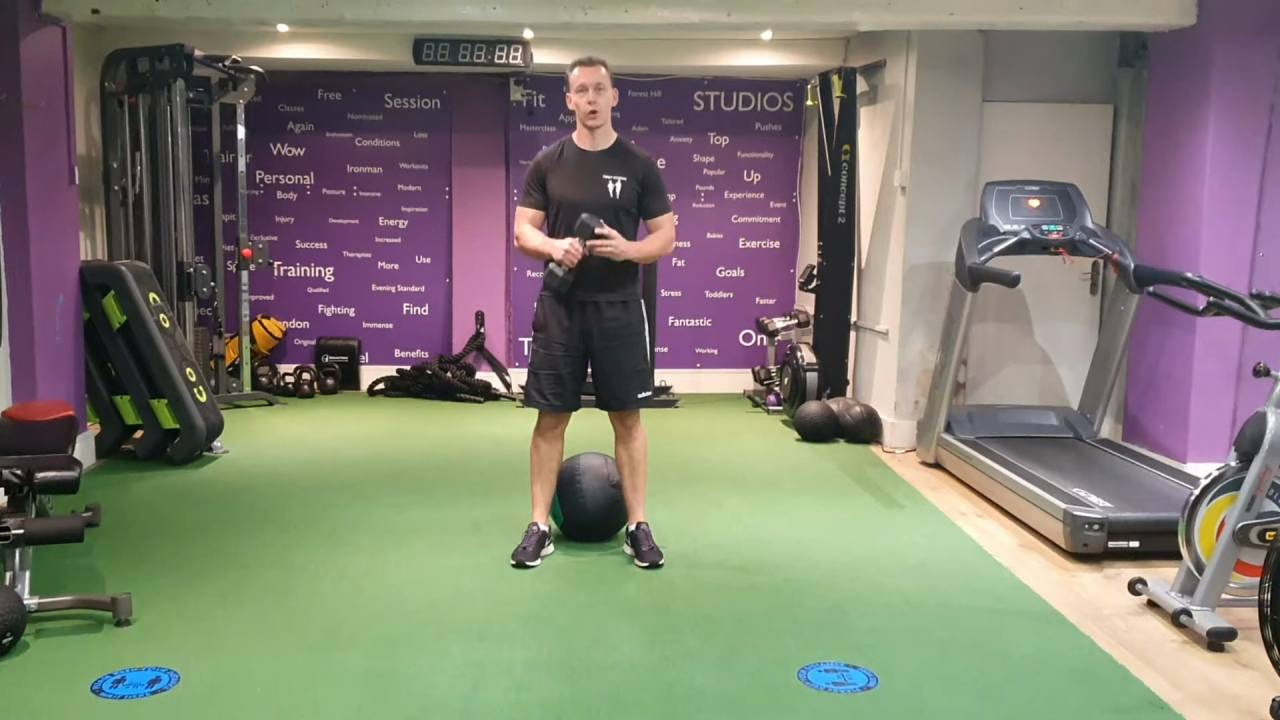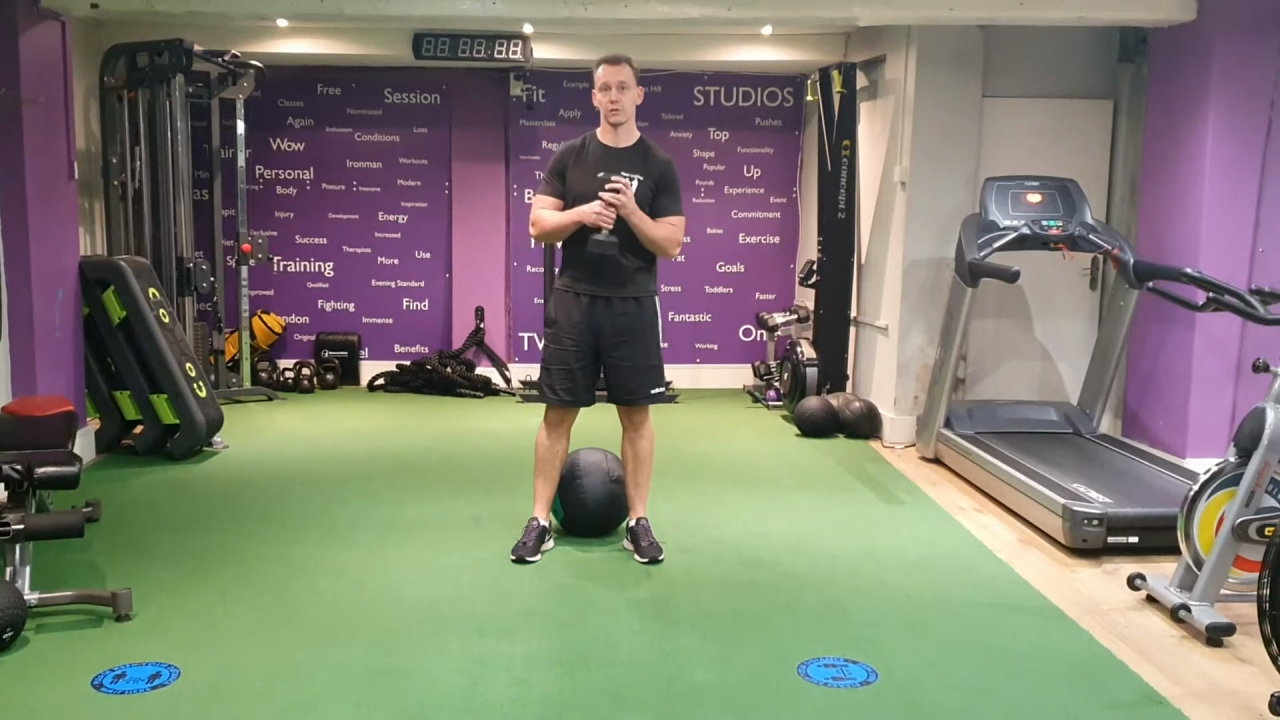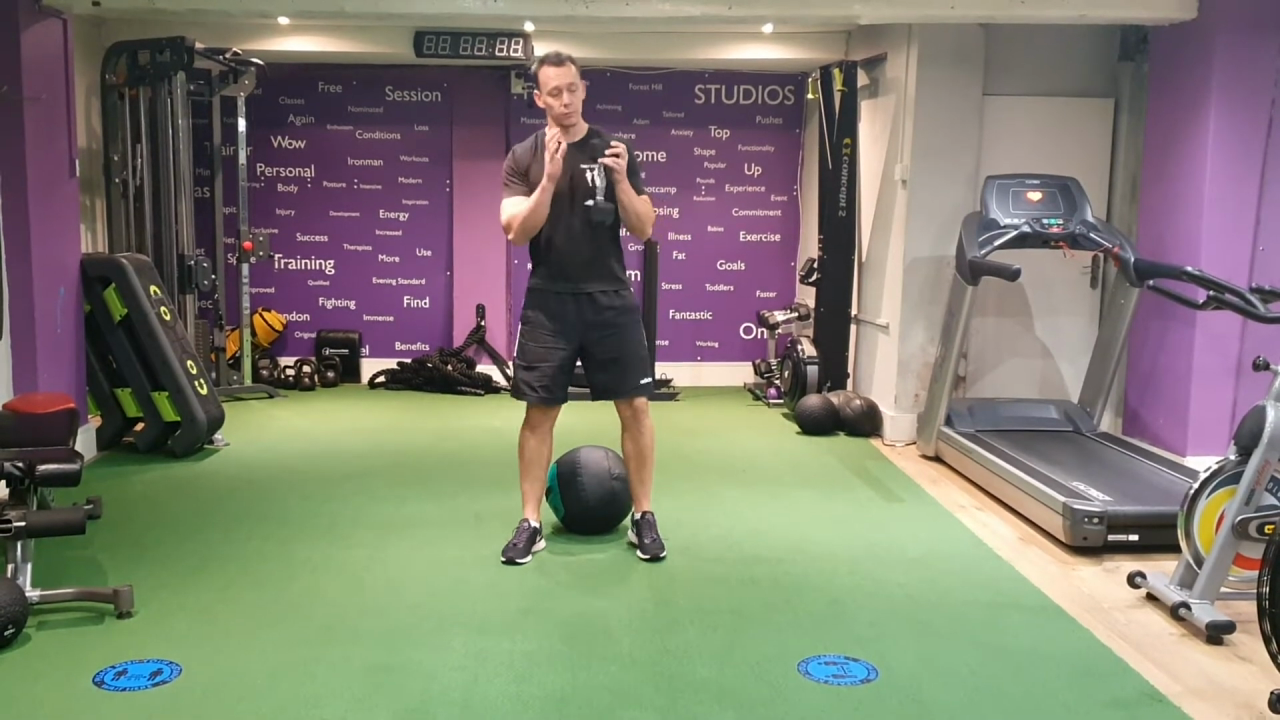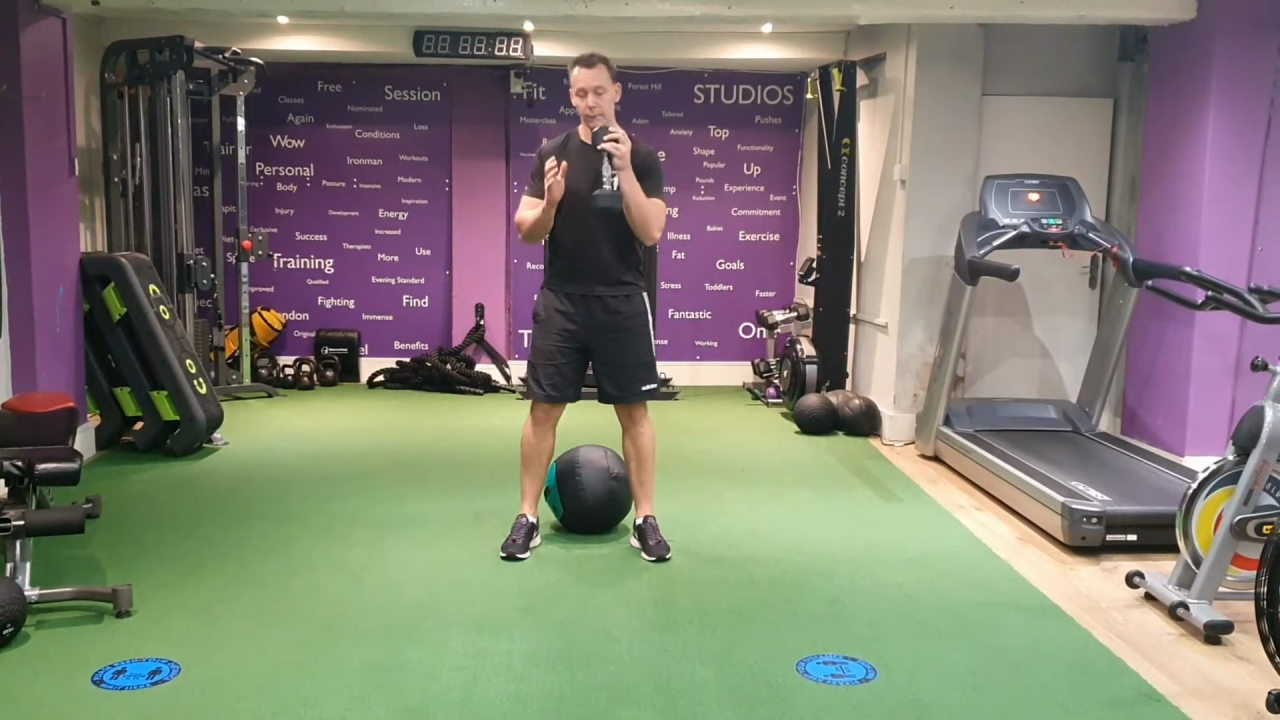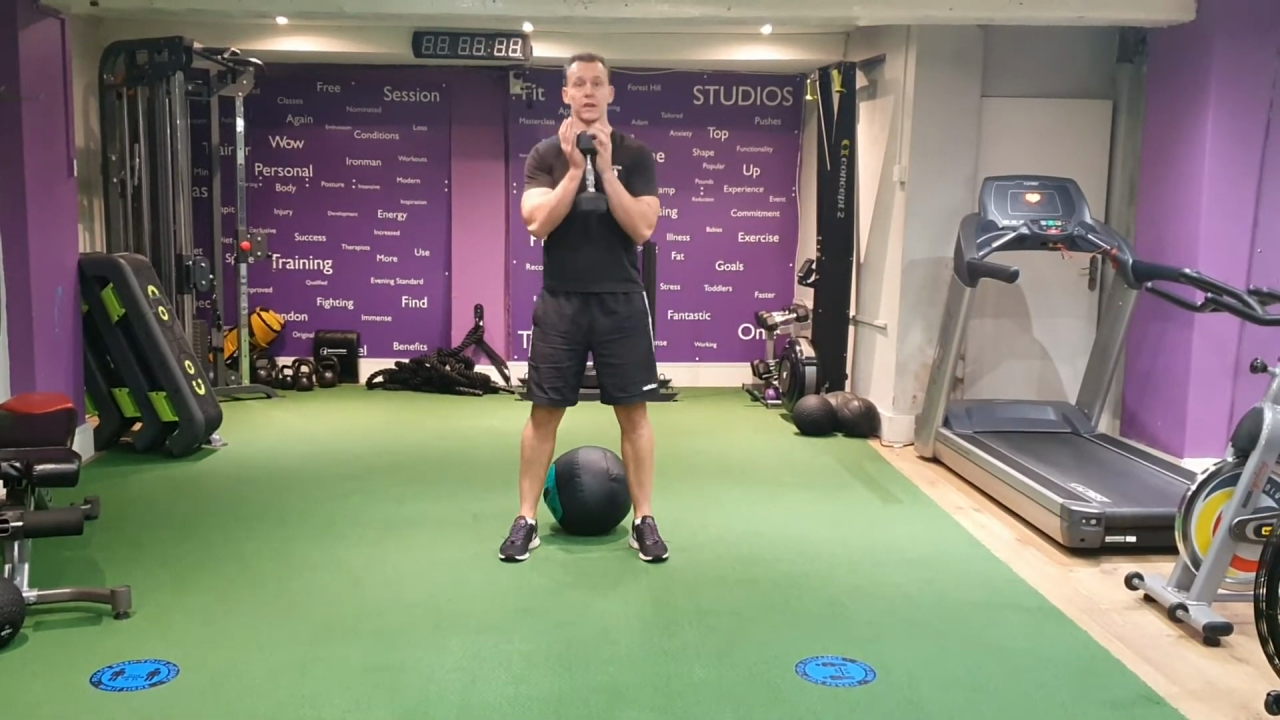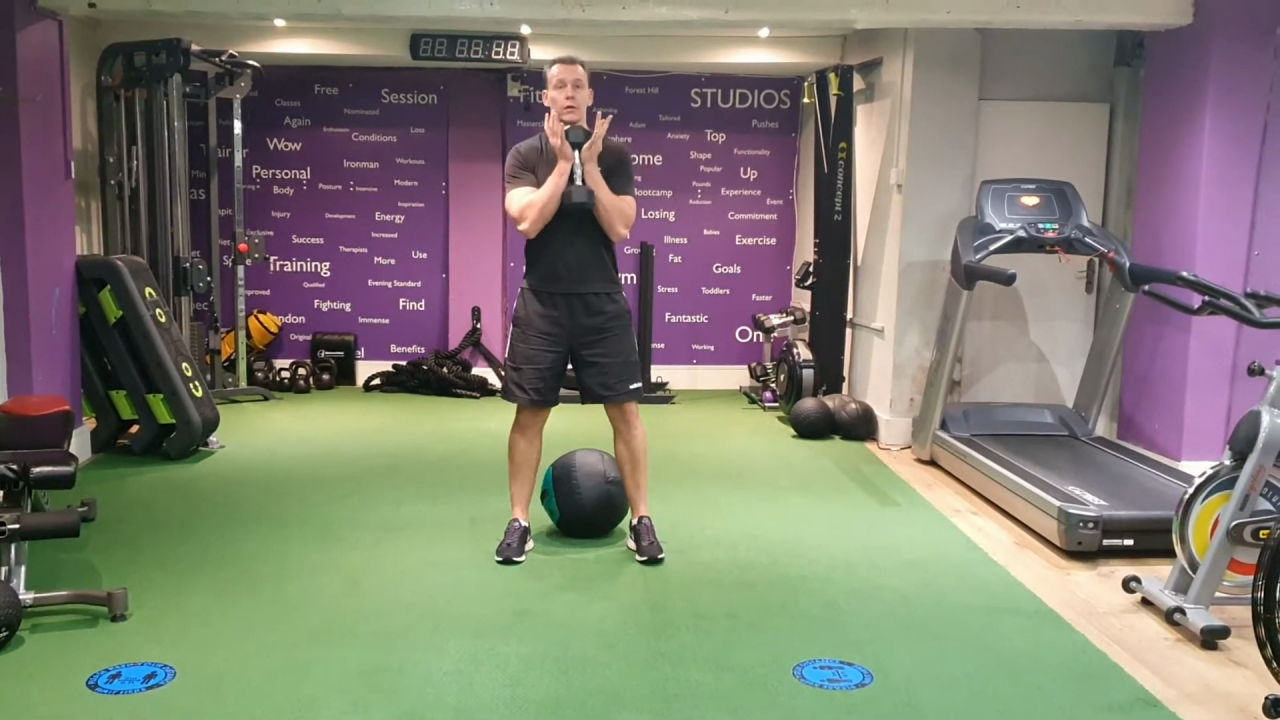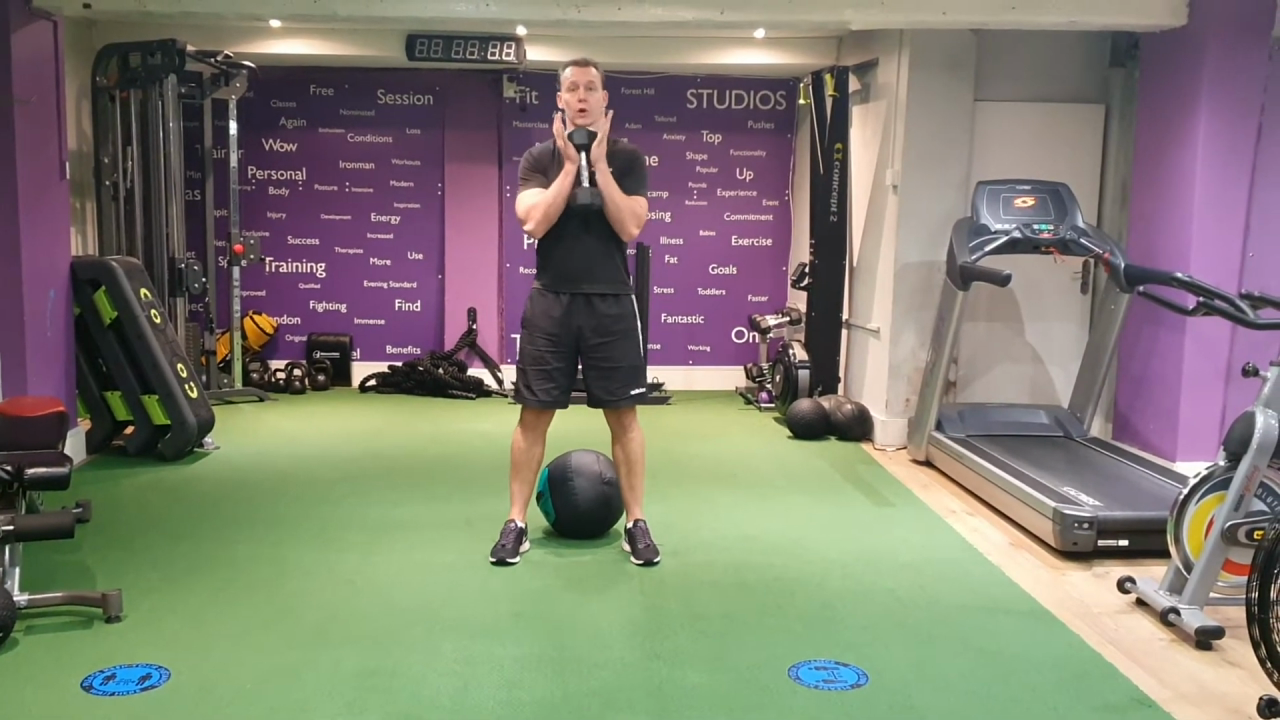
dt=0.7s
person 1, frame 1
left shoulder: (639, 165)
right shoulder: (548, 163)
left elbow: (665, 236)
right elbow: (522, 231)
left wrist: (629, 250)
right wrist: (552, 245)
left hip: (620, 309)
right hip: (560, 306)
left knee: (628, 417)
right knee: (550, 417)
left ankle: (638, 526)
right ankle: (539, 527)
person 1, frame 2
left shoulder: (659, 165)
right shoulder: (569, 156)
left elbow: (671, 244)
right elbow: (538, 226)
left wrist: (630, 210)
right wrist: (580, 213)
left hip: (633, 305)
right hip: (573, 301)
left knee: (636, 414)
right knee: (557, 414)
left ankle: (638, 522)
right ankle: (540, 522)
person 1, frame 3
left shoulder: (613, 150)
right shoulder: (524, 155)
left elbow: (644, 228)
right elbow: (516, 232)
left wrist: (620, 179)
right wrist: (550, 177)
left hip: (610, 297)
right hip: (549, 300)
left knee: (636, 408)
right knee: (539, 411)
left ankle: (643, 516)
right ankle: (531, 523)
person 1, frame 4
left shoulder: (642, 156)
right shoulder: (551, 154)
left elbow: (651, 233)
right elbow: (526, 232)
left wrist: (624, 169)
right wrist: (552, 199)
left hip: (622, 300)
right hip: (561, 300)
left knee: (635, 411)
right knee: (544, 409)
left ankle: (644, 520)
right ankle: (528, 519)
person 1, frame 5
left shoulder: (635, 154)
right shoulder: (546, 153)
left elbow: (643, 228)
right elbow: (537, 224)
left wrist: (605, 169)
right wrist: (574, 168)
left hip: (621, 299)
right hip: (561, 300)
left knee: (634, 411)
right knee: (545, 411)
left ankle: (643, 520)
right ankle: (526, 519)
person 1, frame 6
left shoulder: (615, 155)
right shoulder: (526, 154)
left elbow: (619, 227)
right elbow: (527, 221)
left wrist: (589, 165)
right wrist: (563, 163)
left hip: (602, 299)
right hip: (542, 300)
left knee: (625, 409)
right knee: (529, 413)
left ankle: (640, 521)
right ankle: (519, 522)
person 1, frame 7
left shoulder: (627, 157)
right shoulder: (539, 157)
left elbow: (631, 227)
right elbow: (533, 223)
left wrist: (599, 164)
right wrist: (569, 165)
left hip: (611, 301)
right hip: (551, 300)
left knee: (623, 414)
right knee: (534, 413)
left ankle: (635, 523)
right ankle: (516, 523)
